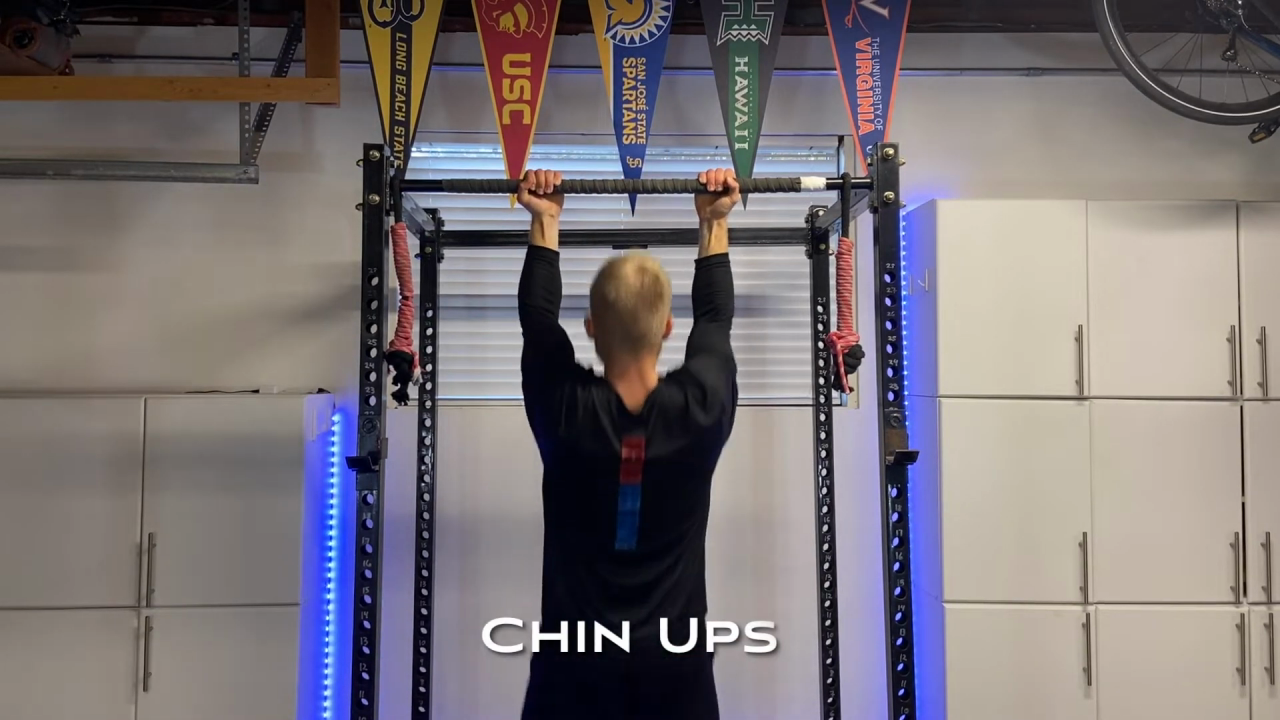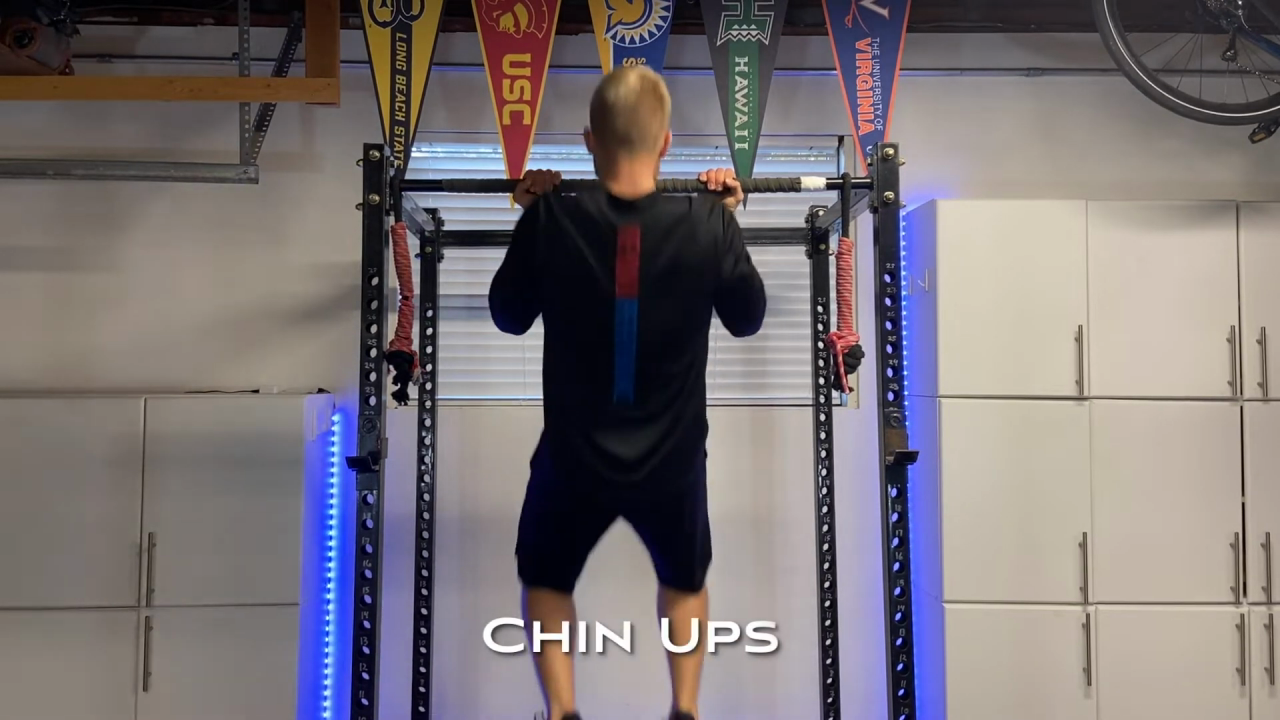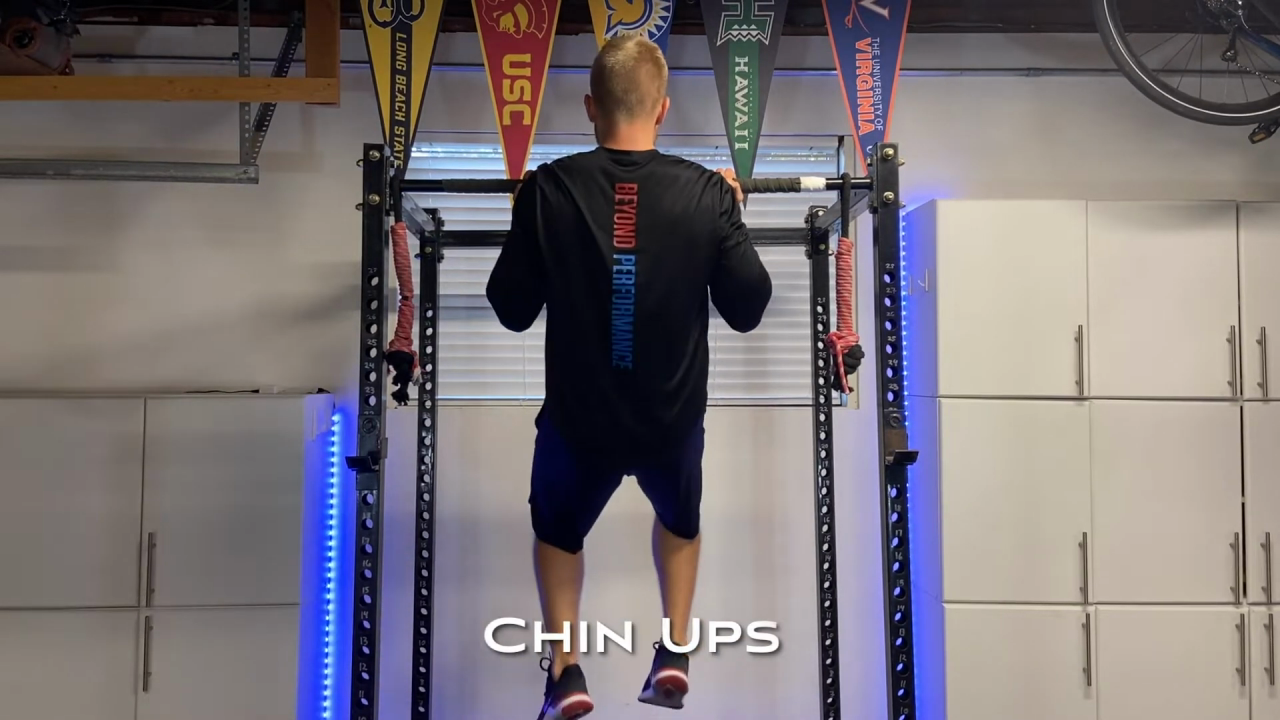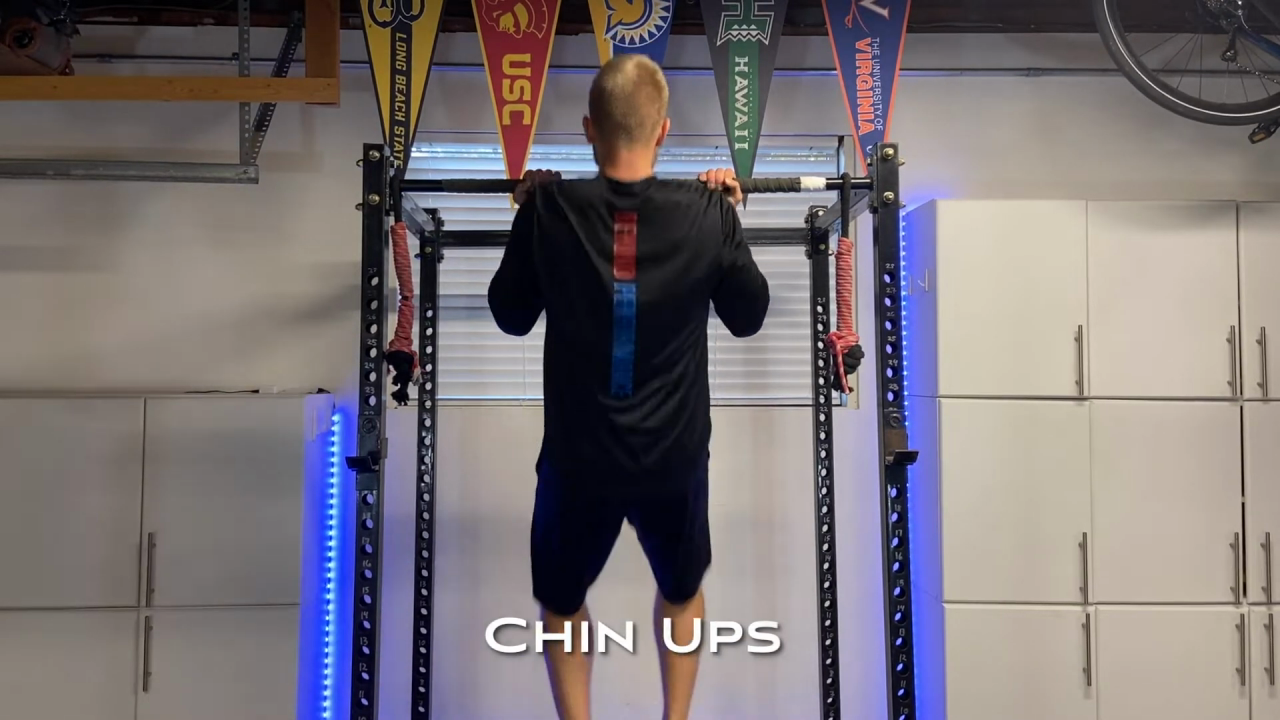
dt=0.4s
person 1, frame 1
left shoulder: (564, 410)
right shoulder: (701, 409)
left elbow: (538, 319)
right elbow: (716, 318)
left wrist: (544, 223)
right wrist: (714, 224)
left hip: (574, 642)
right hip: (674, 644)
person 1, frame 2
left shoulder: (552, 222)
right shoulder: (709, 224)
left elbow: (509, 314)
right elbow: (746, 317)
left hip: (573, 461)
right hip: (672, 460)
left knee: (545, 580)
right knee: (684, 579)
person 1, frame 3
left shoulder: (549, 189)
right shoulder: (706, 192)
left elbow: (513, 309)
right elbow: (747, 309)
left hip: (577, 421)
right hip: (671, 420)
left knee: (557, 534)
right knee: (680, 523)
right ankle: (674, 654)
person 1, frame 4
left shoulder: (550, 214)
right shoulder: (707, 218)
left elbow: (510, 315)
right elbow: (748, 318)
left hip: (578, 462)
right hip: (673, 461)
left knee: (561, 601)
right knee: (680, 593)
